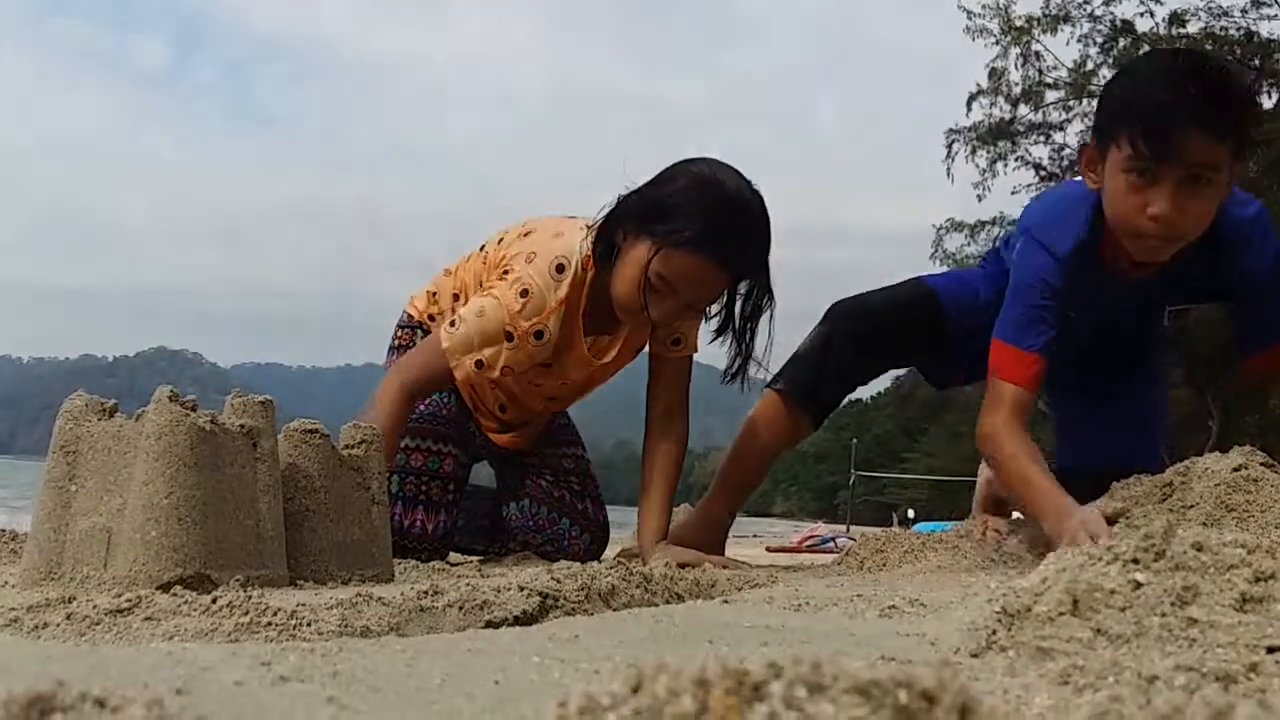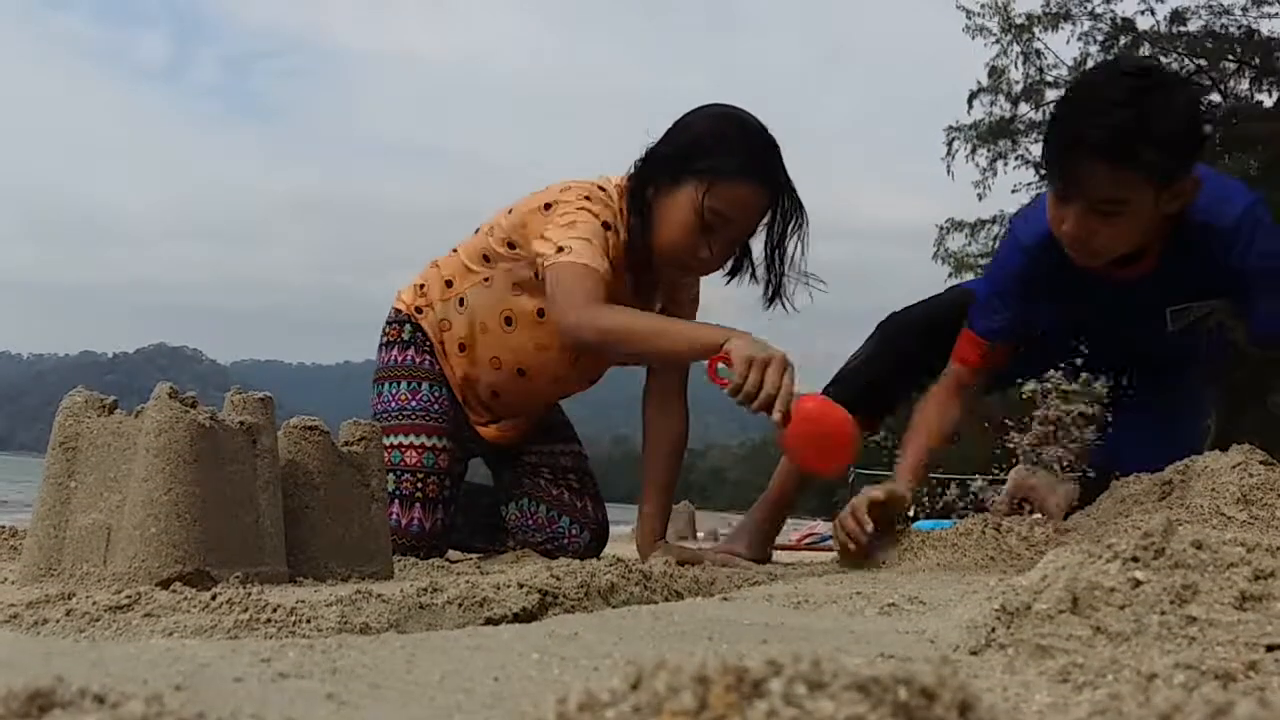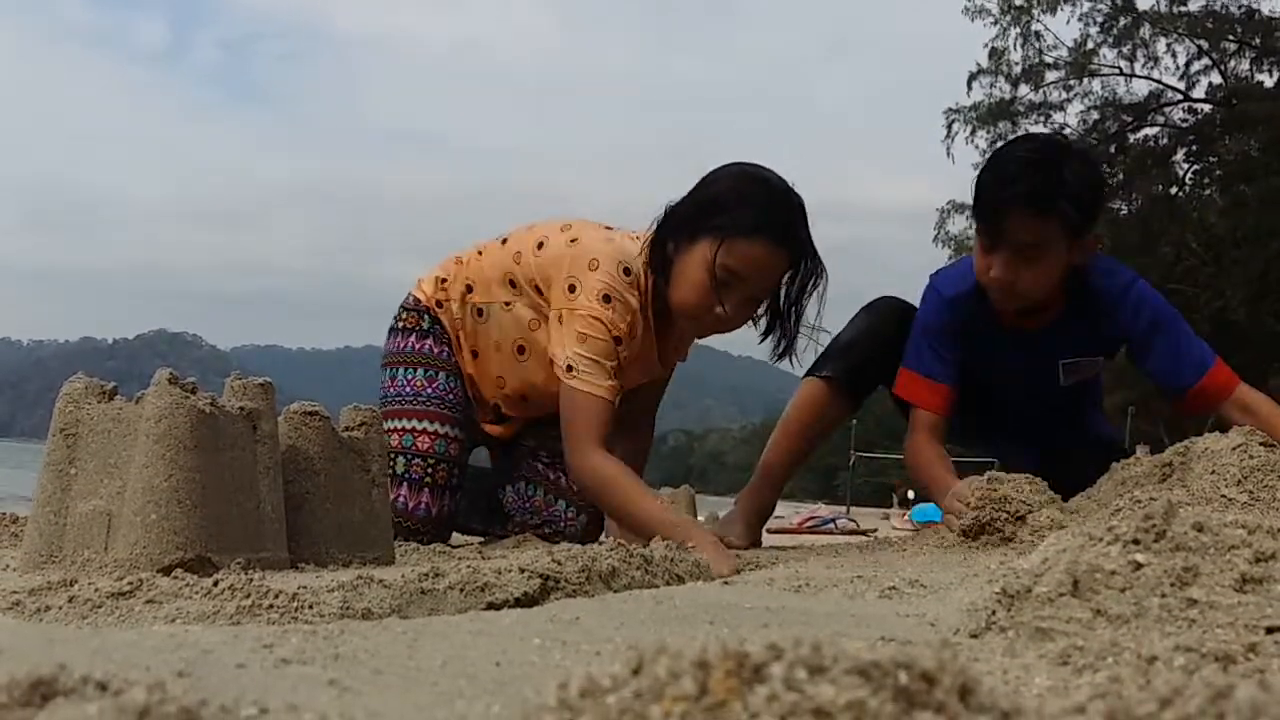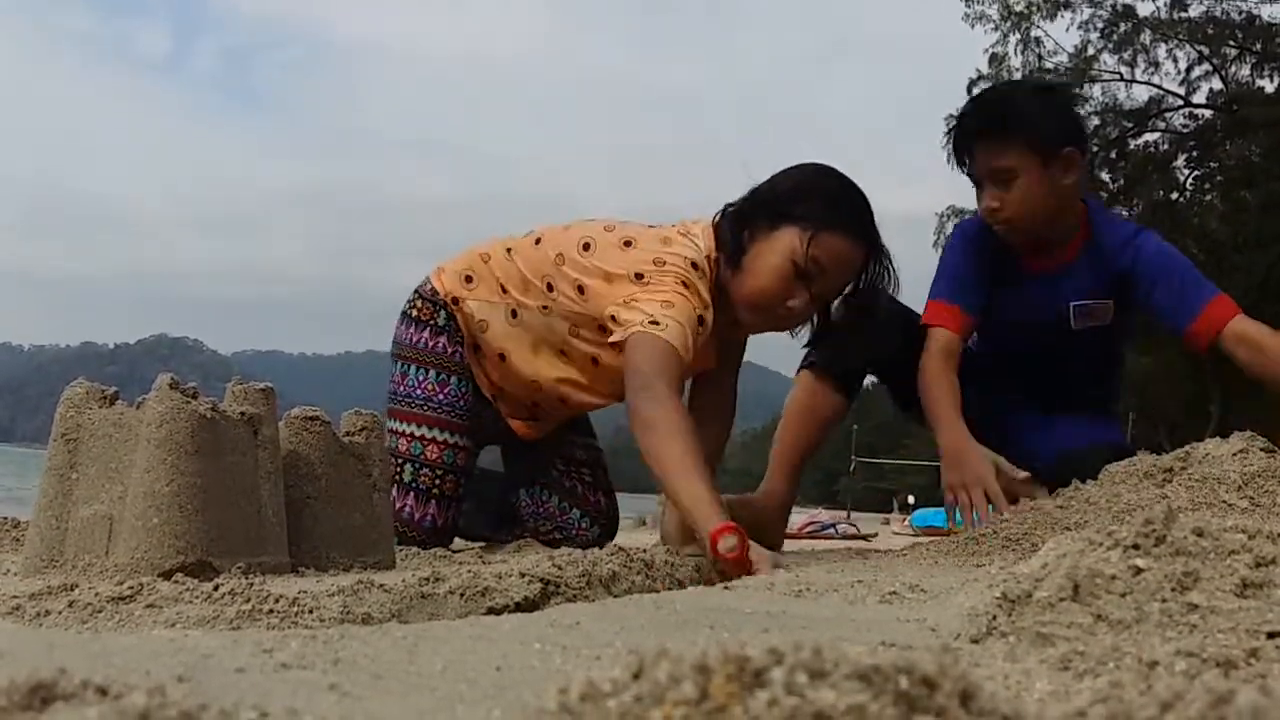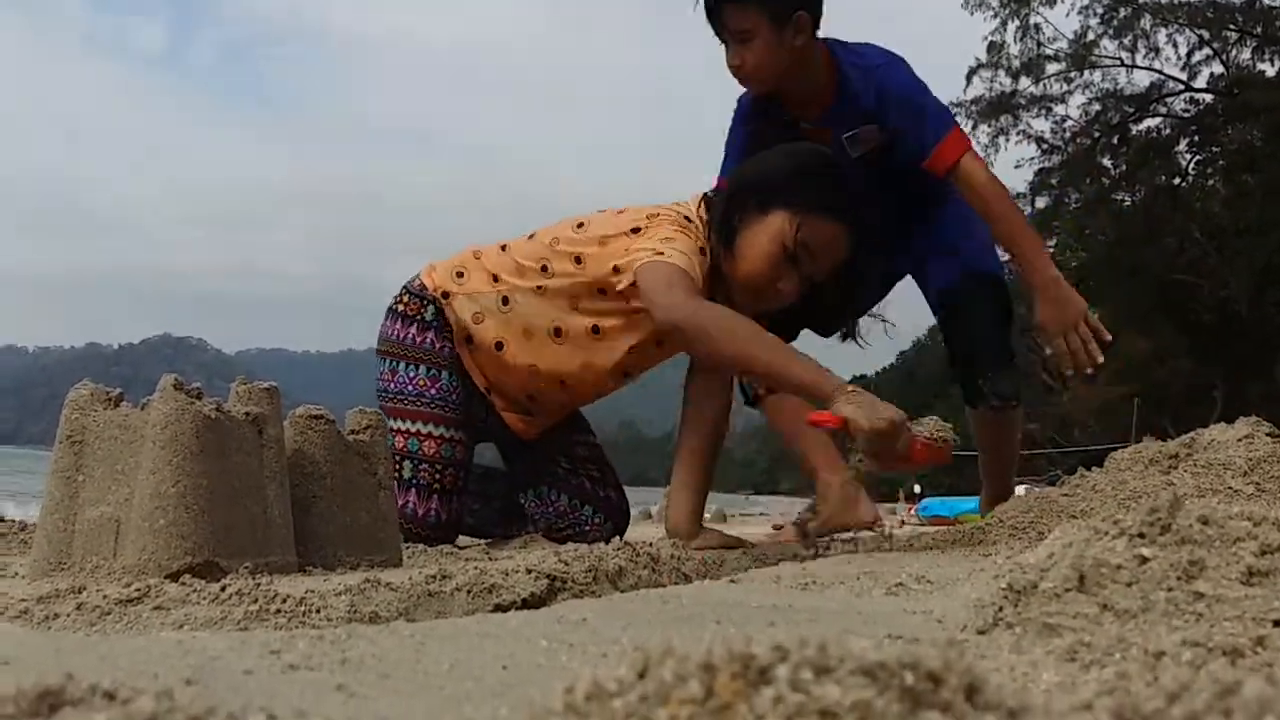
dt=1s
person 1, frame 1
right shoulder: (1058, 239)
right elbow: (1000, 419)
right wrist: (1060, 515)
left hip: (1111, 360)
right hip: (1004, 299)
left knee: (1111, 522)
right knee: (852, 327)
left ankle: (1013, 479)
right ankle: (706, 523)
person 1, frame 2
left shoulder: (1234, 227)
right shoulder: (1033, 238)
right elbow: (952, 387)
right wrist: (901, 484)
left hip: (1163, 360)
right hip: (1051, 318)
right knee: (906, 338)
left ankle: (1042, 493)
right ankle: (760, 523)
person 1, frame 3
left shoulder: (1118, 297)
right shoulder: (950, 292)
right elbow: (921, 437)
right wrist: (955, 497)
left hip: (1070, 445)
right hip: (963, 418)
right knee: (884, 321)
right ankle: (750, 509)
person 1, frame 4
left shoulder: (1128, 249)
right shoulder: (973, 243)
right elbow: (938, 354)
right wrist: (957, 447)
left hip: (1067, 428)
right hip: (982, 405)
left knee: (1107, 479)
right knee: (868, 320)
left ankle: (1030, 494)
right ankle: (772, 500)
person 1, frame 5
left shoulder: (876, 75)
right shoulder: (756, 113)
left elbow: (970, 174)
left wrist: (1047, 283)
left hip: (932, 218)
left knee: (976, 315)
left ankle: (999, 504)
right ankle: (839, 492)
person 2, frame 1
left shoulder: (679, 288)
right shoulder: (543, 287)
left elbow: (667, 419)
right elbow: (403, 382)
left wrist: (652, 542)
left hip: (530, 409)
left knee: (579, 542)
right knee: (411, 538)
left ankle: (456, 509)
person 2, frame 2
left shoulder: (676, 277)
right shoulder: (583, 215)
left elbow: (668, 400)
right elbow: (581, 325)
left wrist: (650, 538)
right wrist: (725, 341)
left hip: (523, 405)
left knee: (575, 540)
right knee: (408, 535)
left ankle: (453, 503)
person 2, frame 3
left shoulder: (682, 309)
right shoulder: (606, 285)
left elbow: (631, 429)
right elbow: (585, 457)
left wrist: (635, 525)
right wrist: (699, 543)
left knee: (571, 526)
right knee: (411, 522)
left ankle: (454, 496)
person 2, frame 4
left shoulder: (730, 294)
right shoulder: (674, 282)
left elbow: (711, 413)
right elbow: (651, 396)
left wrist: (706, 526)
right wrist: (722, 533)
left knee: (584, 533)
right knee: (415, 529)
left ankle: (463, 490)
person 2, frame 5
left shoulder: (721, 279)
right shoulder: (675, 238)
left elbow: (710, 389)
right elbow: (682, 314)
right wrist: (837, 392)
right hip: (440, 326)
left knee: (596, 526)
right knee: (418, 525)
left ankle: (454, 481)
